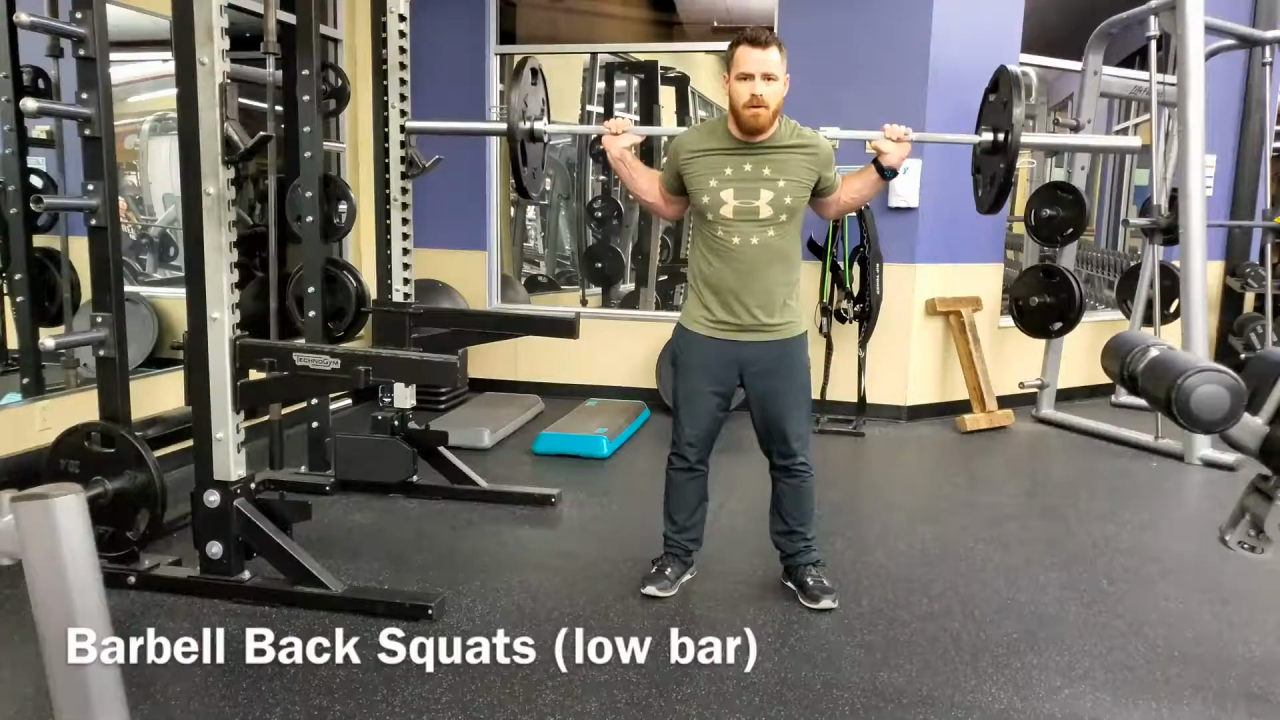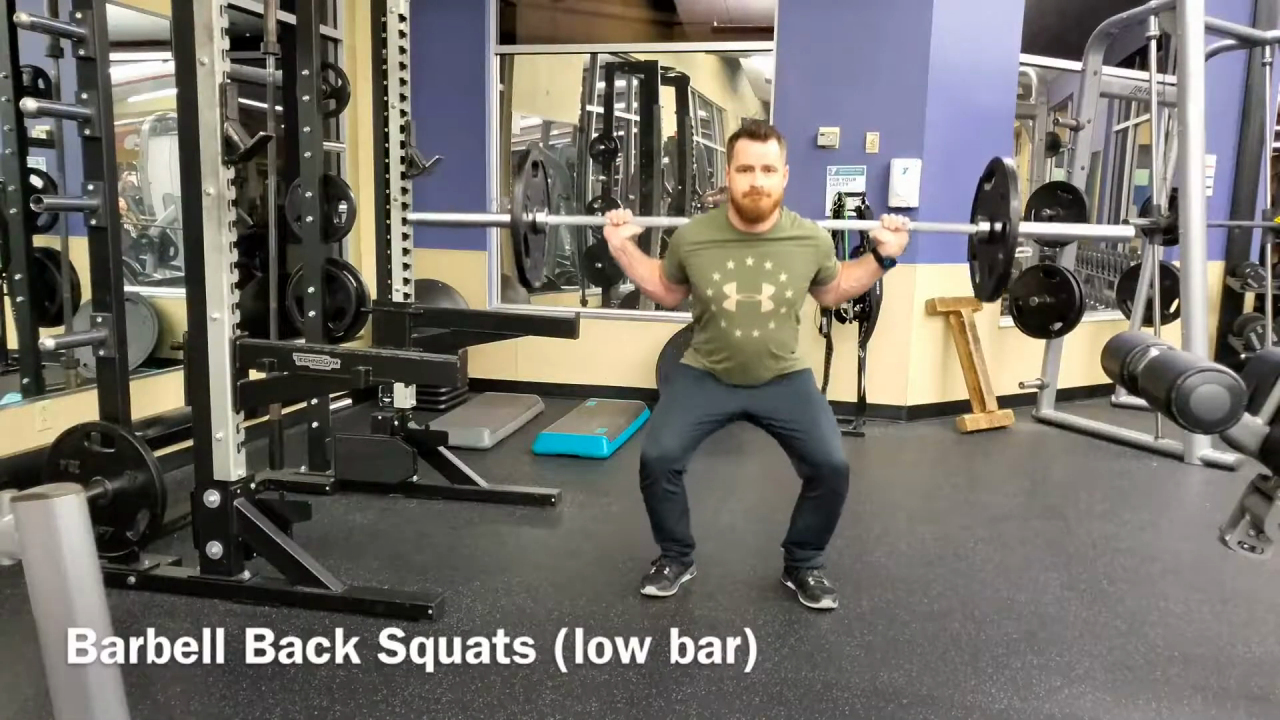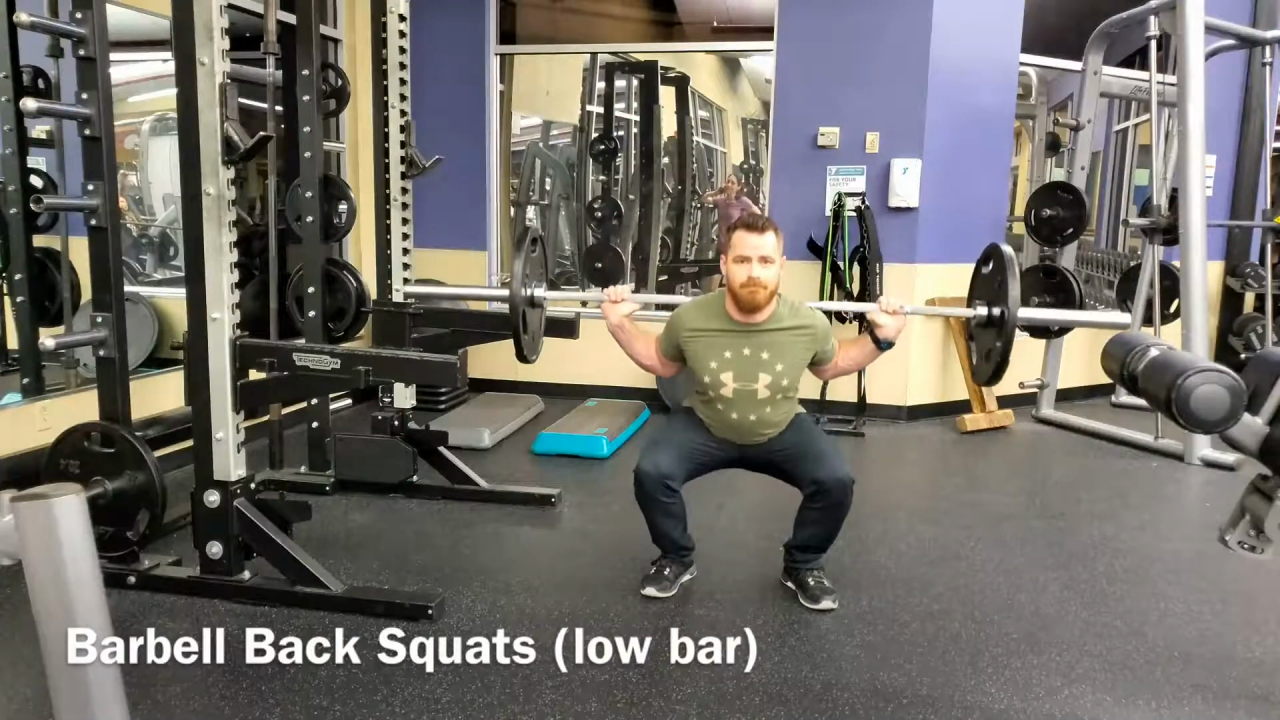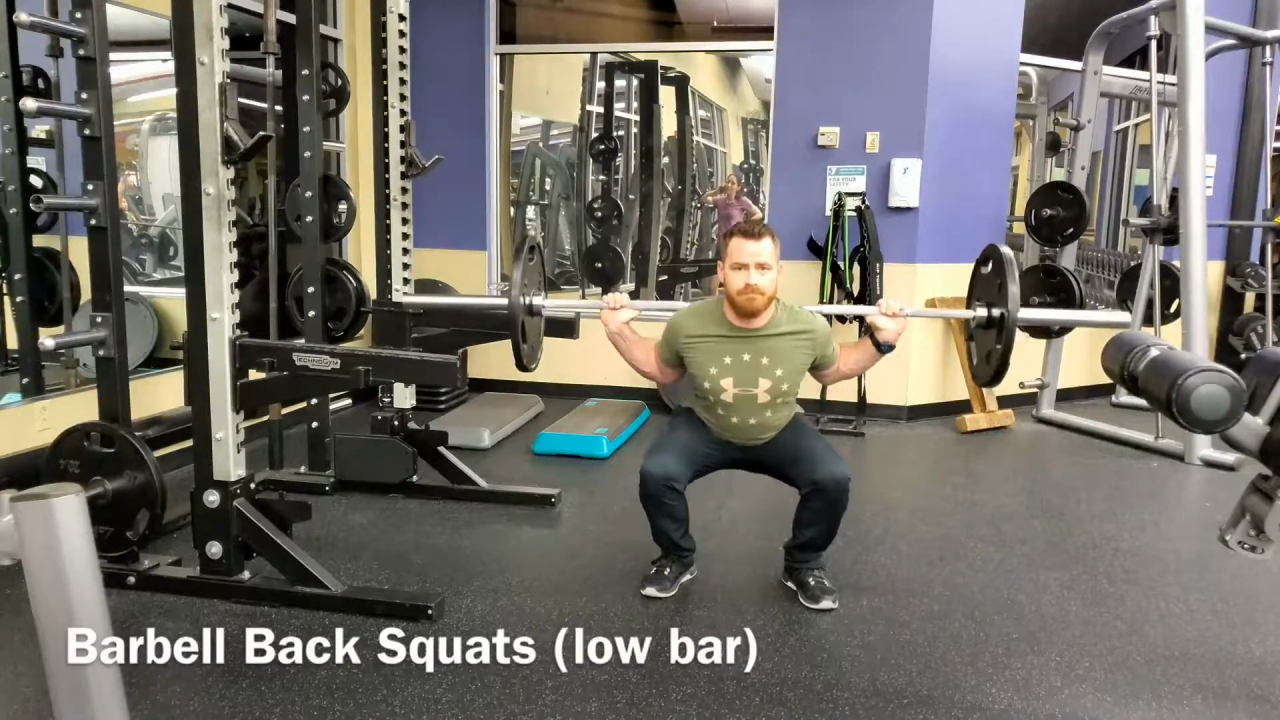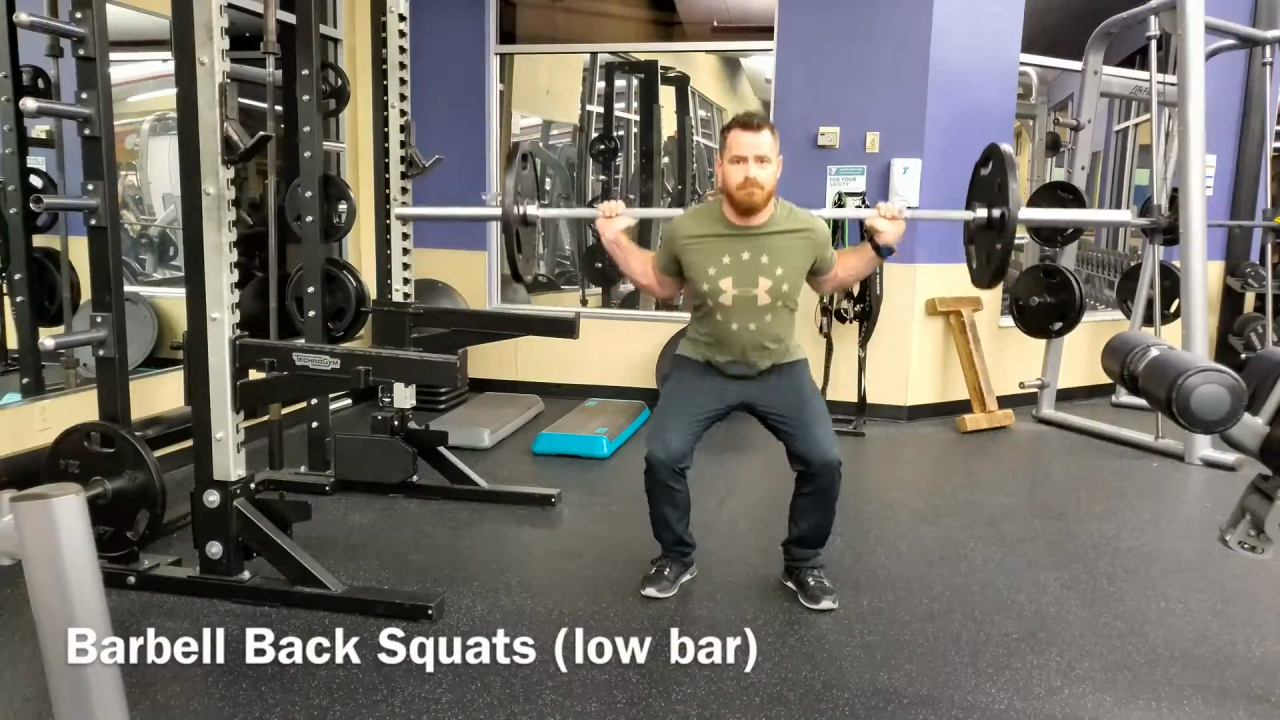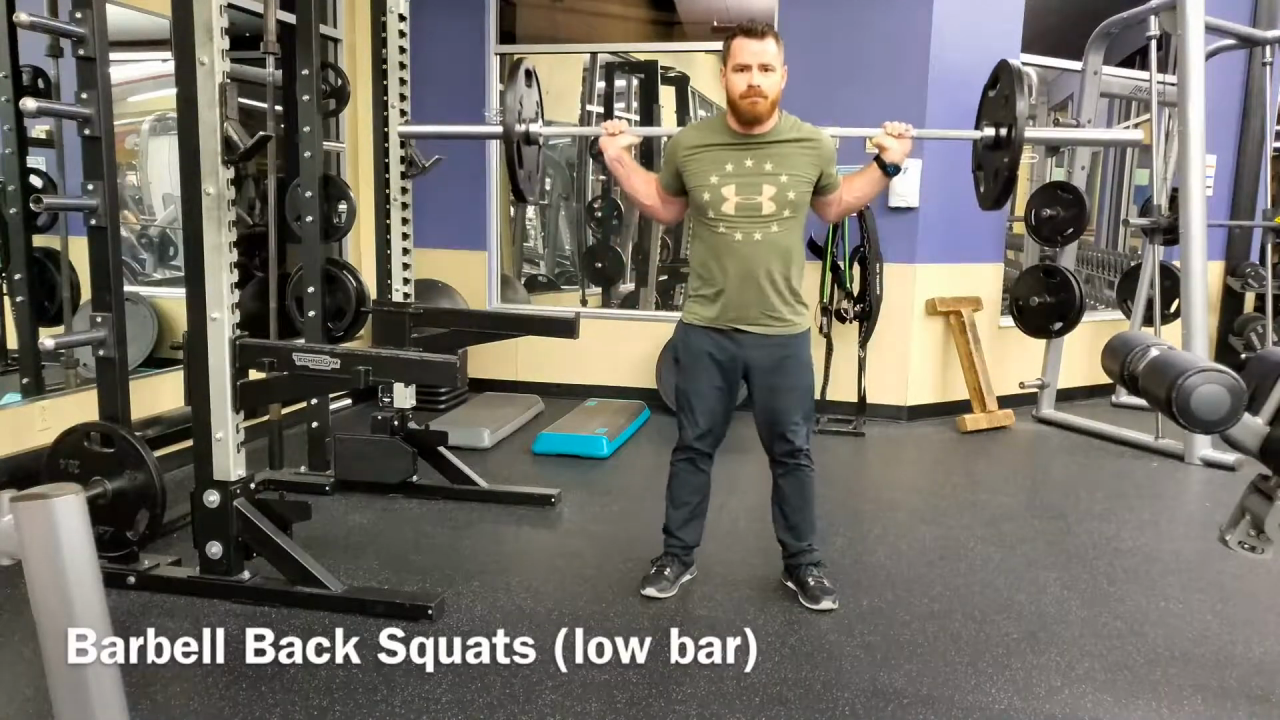
dt=0.7s
person 1, frame 1
left shoulder: (812, 149)
right shoulder: (690, 147)
left elbow: (833, 204)
right elbow: (667, 204)
left wrist: (884, 168)
right wrist: (622, 159)
left hip: (780, 336)
right hip: (704, 333)
left knee: (791, 458)
right knee: (688, 452)
left ankle: (801, 563)
right ankle: (677, 556)
person 1, frame 2
left shoulder: (812, 240)
right shoulder: (692, 237)
left elbow: (832, 291)
right elbow: (669, 292)
left wrist: (882, 258)
right wrist: (624, 249)
left hip: (783, 378)
right hip: (706, 374)
left knee: (831, 466)
right knee: (658, 459)
left ankle: (803, 564)
right ankle: (675, 558)
person 1, frame 3
left shoulder: (809, 325)
right shoulder: (689, 319)
left elbow: (831, 365)
right elbow: (662, 362)
left wrist: (880, 338)
right wrist: (619, 324)
left hip: (782, 432)
right hip: (704, 428)
left knee: (836, 481)
right knee: (652, 472)
left ankle: (802, 566)
right ankle: (676, 559)
person 1, frame 4
left shoulder: (809, 329)
right shoulder: (688, 325)
left elbow: (832, 370)
right elbow: (662, 371)
left wrist: (880, 341)
right wrist: (618, 330)
left hip: (780, 432)
right hip: (705, 429)
left knee: (833, 480)
right knee: (657, 474)
left ankle: (802, 566)
right ankle: (677, 558)
person 1, frame 5
left shoulder: (808, 230)
right shoulder: (685, 229)
left elbow: (829, 280)
right elbow: (662, 285)
left wrist: (879, 246)
right wrist: (616, 242)
left hip: (779, 367)
right hip: (702, 365)
left knee: (823, 460)
right knee: (663, 457)
left ankle: (803, 565)
right ankle: (675, 559)
person 1, frame 6
left shoulder: (813, 145)
right shoulder: (687, 144)
left elbow: (833, 206)
right elbow: (666, 208)
left wrist: (886, 165)
right wrist: (619, 162)
left hip: (782, 332)
right hip: (705, 329)
left knee: (792, 452)
right knee: (693, 447)
left ankle: (802, 563)
right ankle: (677, 556)
